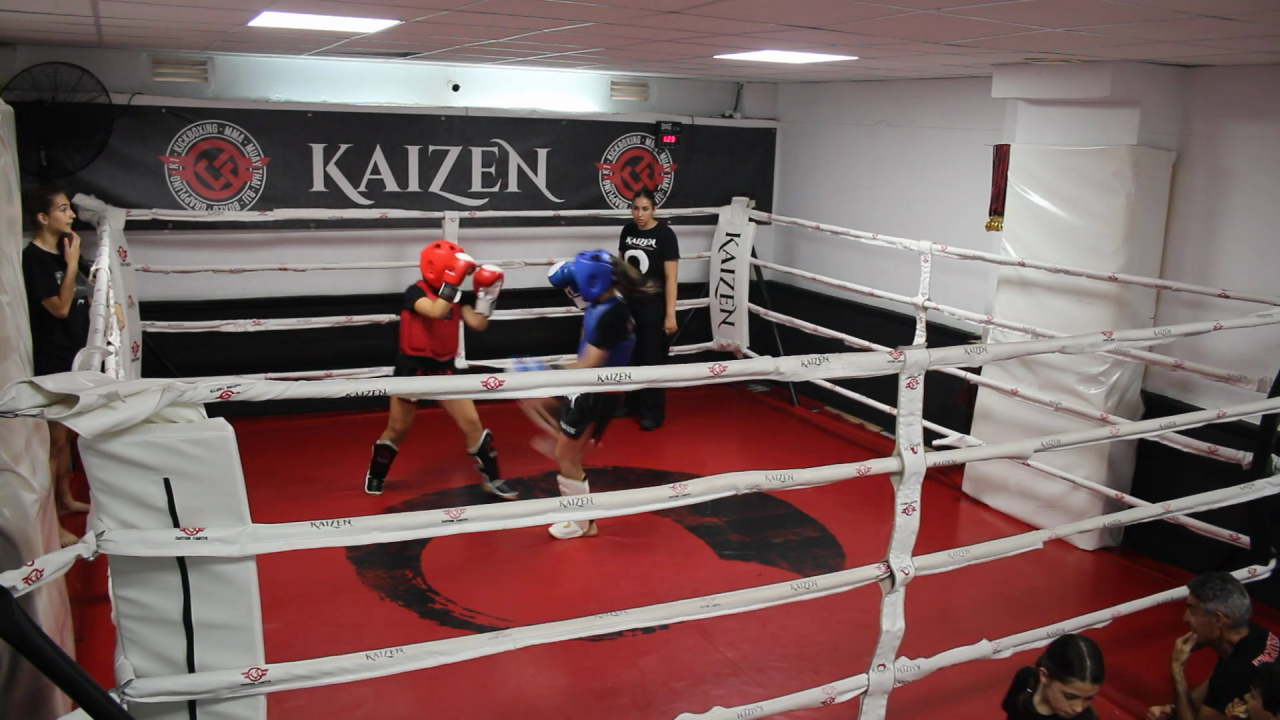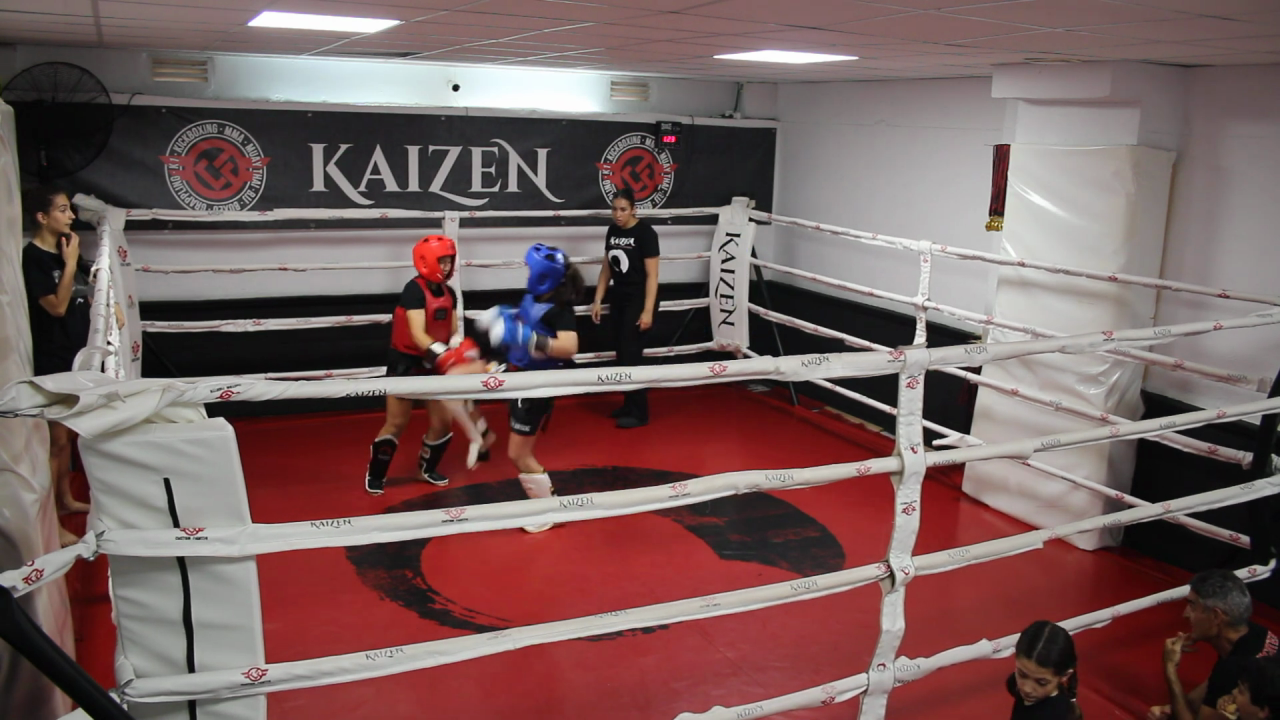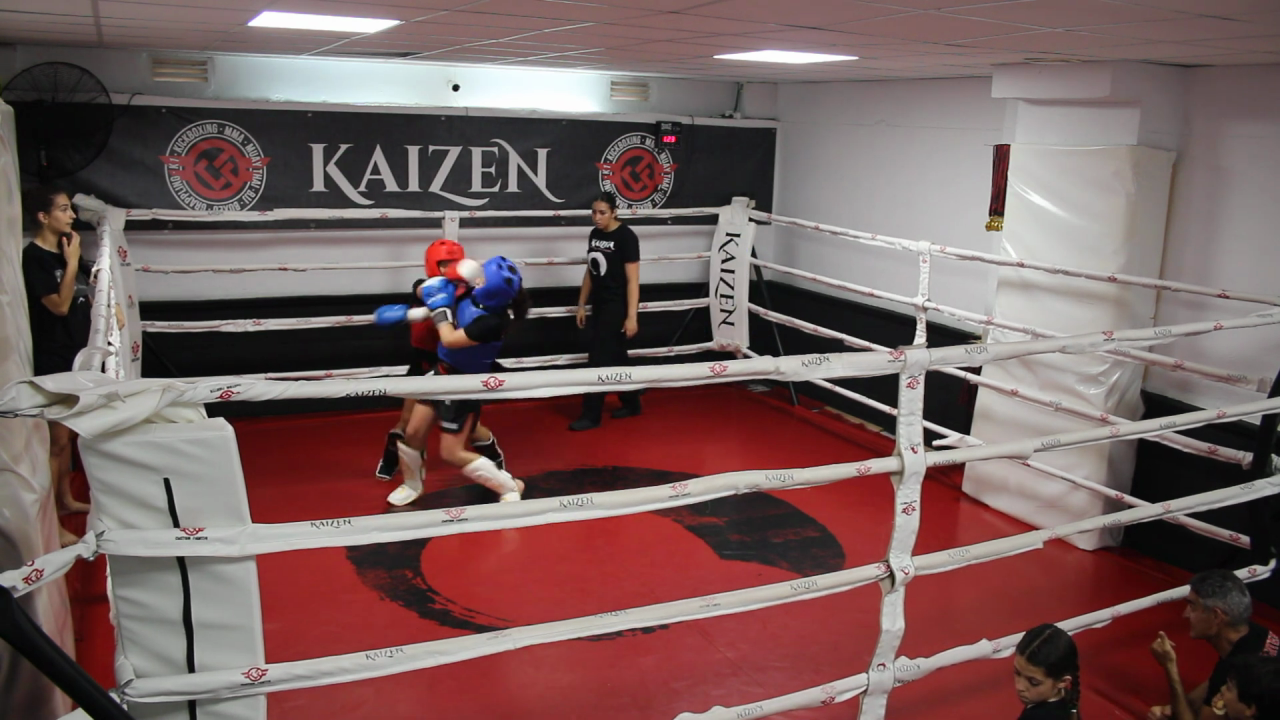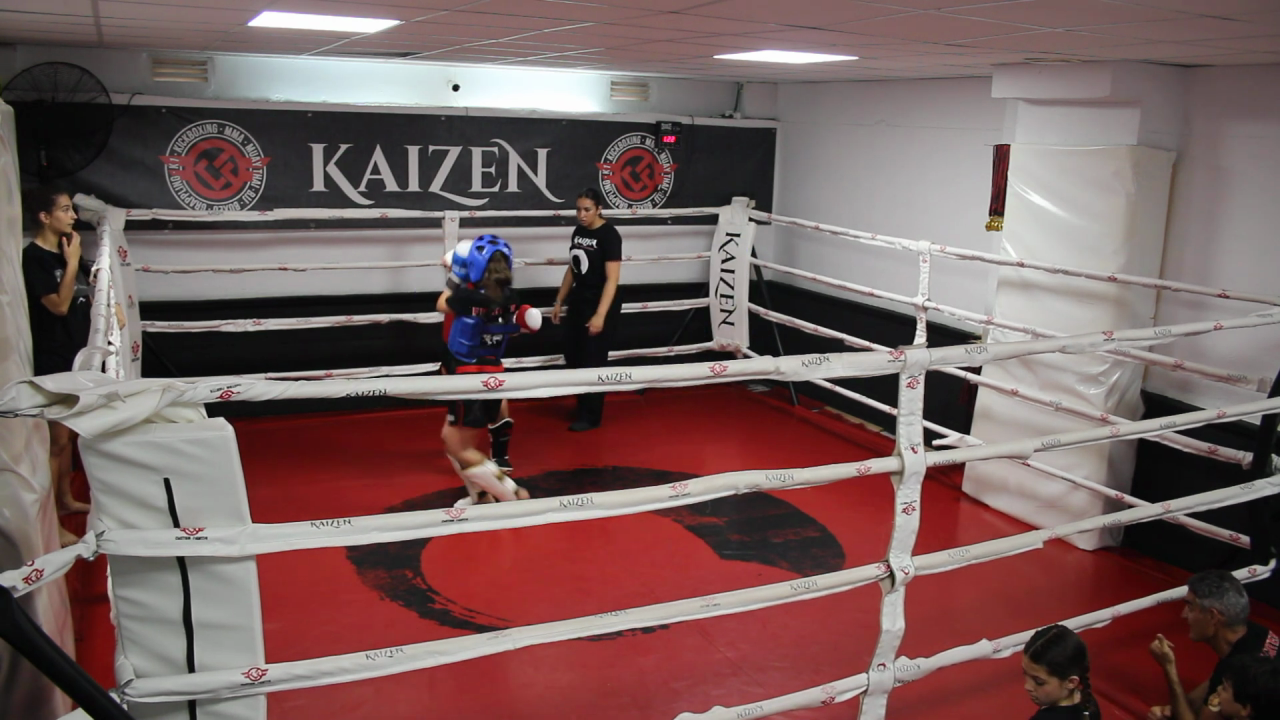
dt=0.4s
person 1, frame 1
left shoulder: (64, 251)
right shoulder: (33, 258)
left elbow: (85, 294)
right elbow: (59, 307)
right wrist: (72, 263)
left hip: (76, 356)
right hip: (52, 360)
left knee: (70, 433)
right knee: (55, 438)
left ankle: (65, 498)
person 1, frame 2
left shoulder: (65, 251)
right shoulder: (32, 257)
left elbow: (87, 294)
right elbow: (56, 306)
left wrist: (109, 305)
right wrist: (71, 263)
left hip: (76, 356)
right hip: (52, 360)
left knee: (71, 433)
right knee: (56, 439)
left ankle: (65, 499)
person 1, frame 3
left shoulder: (64, 250)
right shoulder: (33, 256)
left elbow: (87, 290)
right elbow: (59, 305)
right wrist: (70, 262)
left hip: (76, 355)
right hip: (52, 359)
left knee: (70, 433)
right knee: (57, 438)
left ankle: (65, 499)
person 1, frame 4
left shoulder: (66, 251)
right shoulder: (33, 257)
left elbow: (90, 289)
right elbow: (59, 305)
left wrist: (110, 306)
right wrist: (73, 262)
left hip: (75, 355)
right hip: (52, 360)
left knee: (70, 433)
right knee: (56, 439)
left ankle: (65, 499)
person 2, frame 1
left shoulder: (611, 317)
right shoulder: (610, 302)
left elbow: (588, 365)
right elbow: (589, 306)
right wrist: (572, 288)
left hip: (595, 394)
left knee: (566, 457)
right knee: (533, 401)
left ankle: (583, 522)
person 2, frame 2
left shoulder: (561, 310)
right shoulder: (532, 298)
left elbow: (569, 349)
left wrist: (526, 338)
right wrist: (502, 320)
right hip: (513, 372)
left knee: (520, 455)
person 2, frame 3
left shoulder: (492, 321)
right shoulder: (472, 297)
left elbow: (450, 339)
left wrist: (438, 307)
right hip: (444, 373)
left knee: (452, 453)
left ankle: (510, 488)
person 2, frame 4
left shoulder: (467, 297)
right shoulder: (510, 299)
left elbow: (443, 305)
left wrist: (455, 275)
right hip: (493, 376)
left knee: (464, 450)
right knee: (451, 438)
left ankle: (510, 494)
right ankle: (481, 492)
person 3, frame 1
left shoulder: (453, 294)
right shoulder: (415, 293)
left elbow: (478, 324)
right elbow: (435, 312)
left wrist: (488, 292)
right wrist: (450, 285)
left hip: (443, 368)
right hip: (412, 368)
left knee: (472, 423)
right knee: (397, 429)
left ankle: (492, 479)
right ankle: (375, 475)
person 3, frame 2
left shoulder: (448, 292)
right shoulder: (414, 290)
left elbow: (455, 330)
right elbow: (418, 334)
left wrist: (466, 351)
right wrist: (444, 354)
left hip: (433, 364)
right hip: (406, 363)
left knee: (444, 419)
right knee: (396, 425)
left ankle: (428, 467)
right ankle: (375, 473)
person 3, frame 3
left shoulder: (464, 295)
right shoulder: (422, 286)
right wrist: (455, 283)
right hip: (422, 362)
right knee: (408, 422)
left ankle: (494, 459)
right ankle: (389, 462)
person 3, frame 4
left shoulder: (499, 286)
right shoulder: (462, 280)
left elbow: (506, 320)
right elbow: (443, 304)
left wrist: (524, 320)
right wrist: (454, 272)
left hip: (487, 354)
right hip: (459, 351)
left knee: (499, 405)
right knee: (463, 404)
left ankle: (499, 454)
person 4, frame 1
left shoulder: (664, 234)
right shoulder: (627, 231)
left elbow: (671, 278)
left wrist: (670, 314)
left hip: (654, 306)
right hip: (629, 304)
left knee: (653, 359)
right knee: (631, 355)
left ankle: (653, 412)
right ankle: (633, 404)
person 4, frame 2
left shoulder: (645, 233)
right shoulder: (612, 231)
left elbow: (652, 275)
right elbow: (607, 268)
left wrist: (648, 311)
right wrist: (597, 301)
left hip: (639, 301)
right hip: (619, 300)
left knee: (629, 355)
right knee: (625, 354)
left ankle: (637, 413)
right ankle: (632, 405)
person 4, frame 3
left shoulder: (625, 237)
right shoulder: (594, 234)
left elbow: (632, 280)
left wrist: (631, 316)
right wrist: (582, 305)
left hip: (617, 305)
right hip: (600, 304)
left knee: (600, 358)
right knee: (616, 357)
left ankle: (591, 415)
right ankle: (631, 403)
person 4, frame 4
left shoulder: (609, 235)
right shoulder: (578, 232)
left elbow: (612, 279)
left wrist: (600, 315)
right wrist: (559, 302)
left hip: (600, 306)
right hip: (578, 302)
left knee: (593, 360)
right knee: (572, 355)
left ankle: (591, 416)
right ankle: (585, 405)
